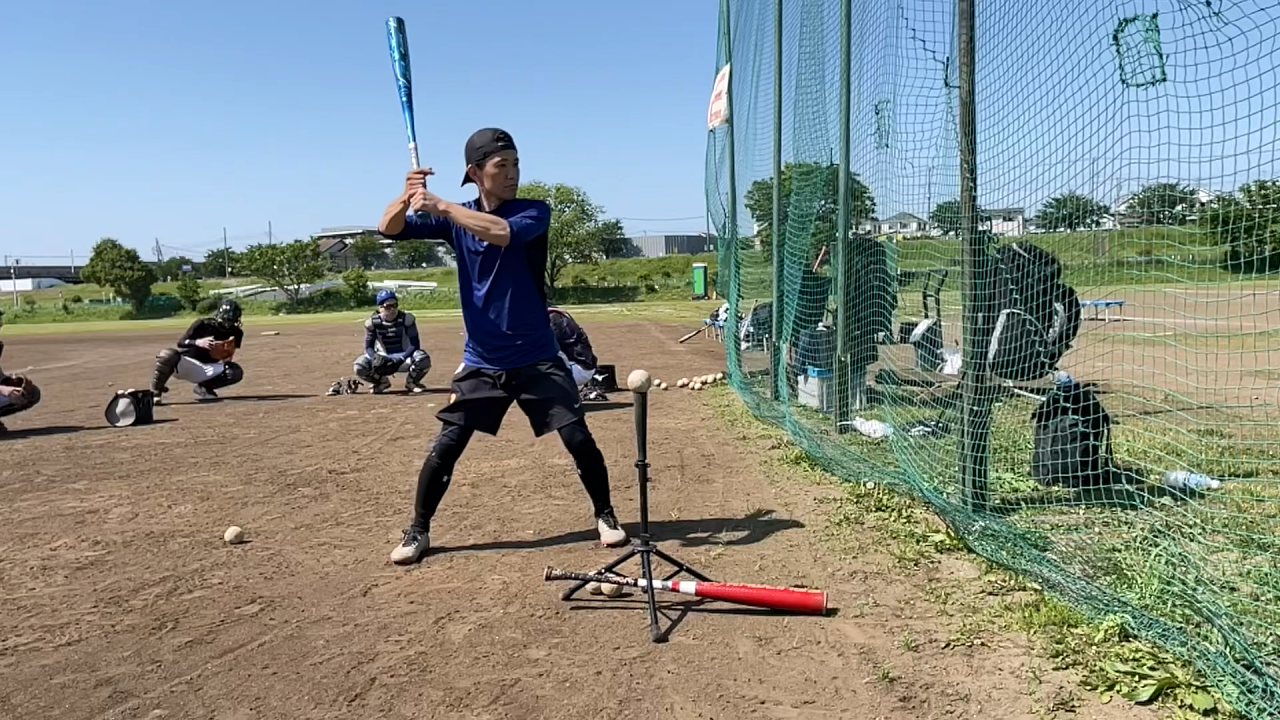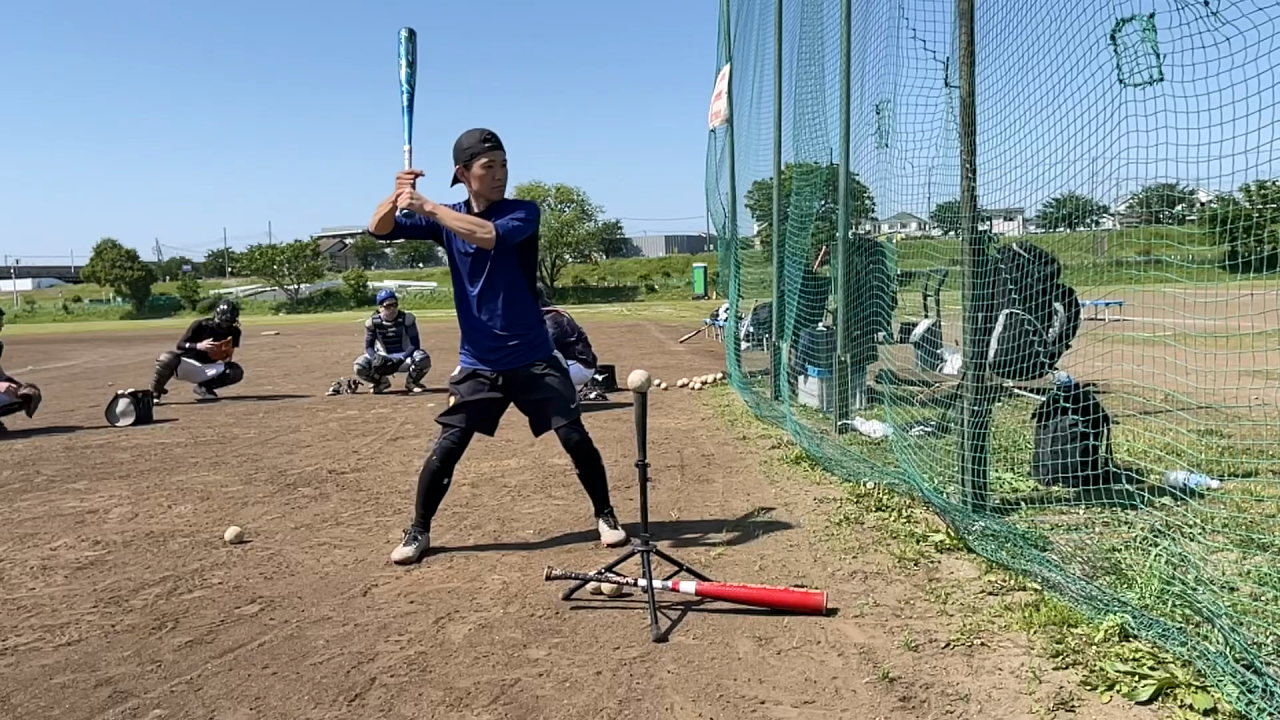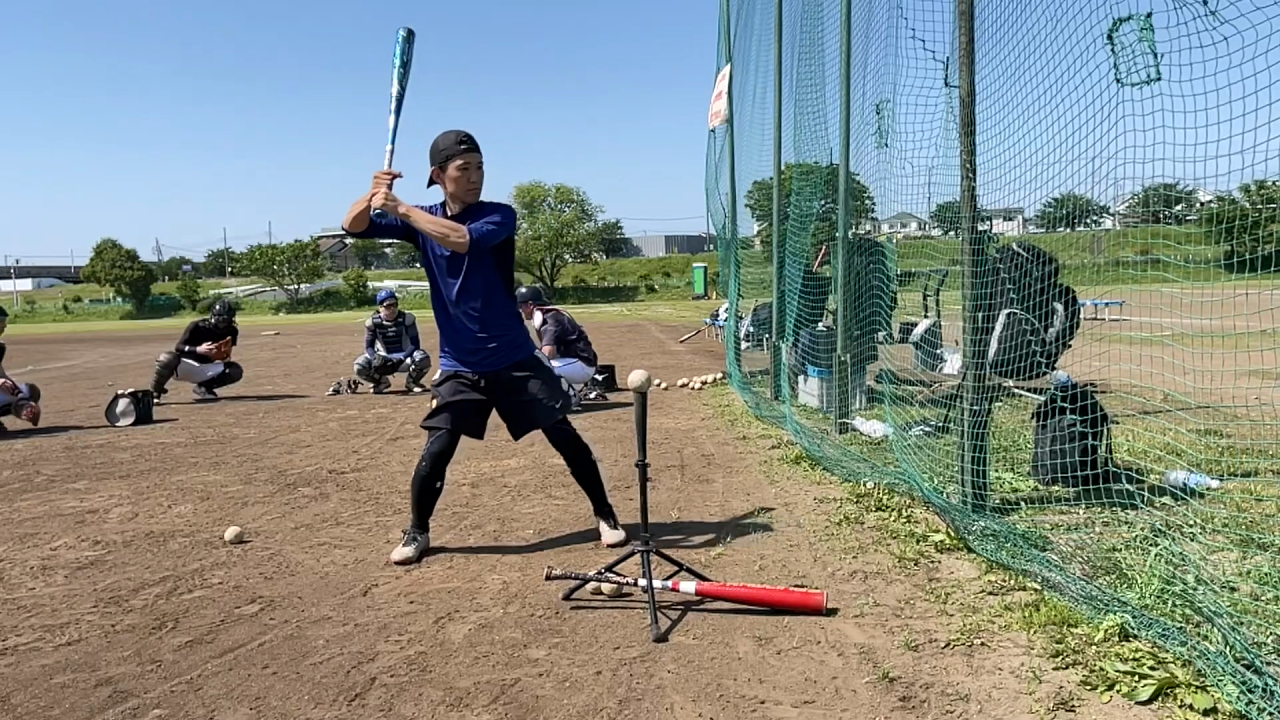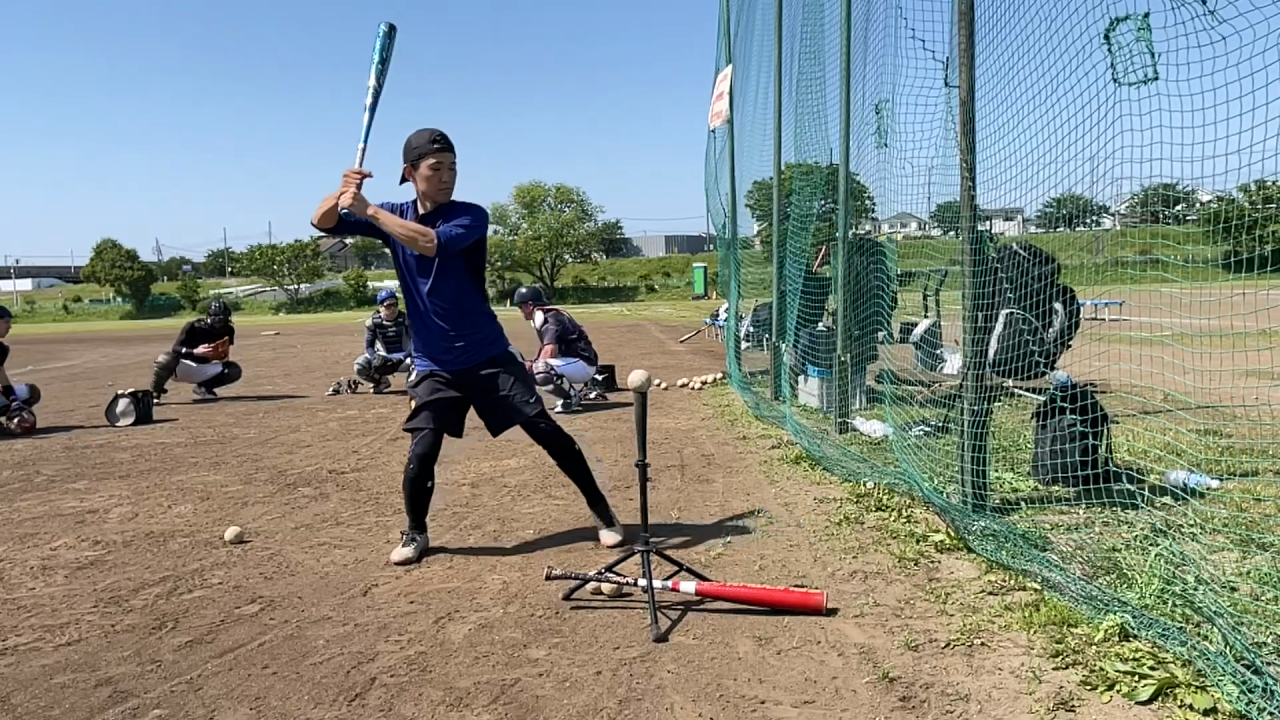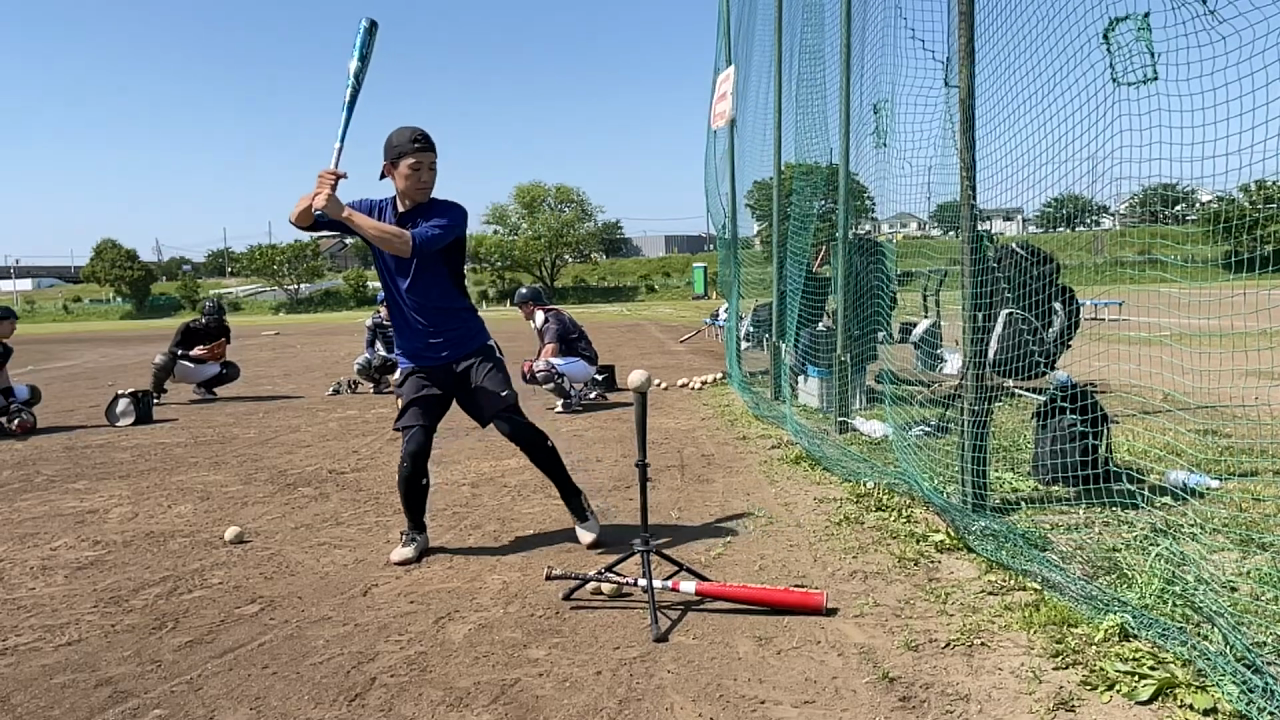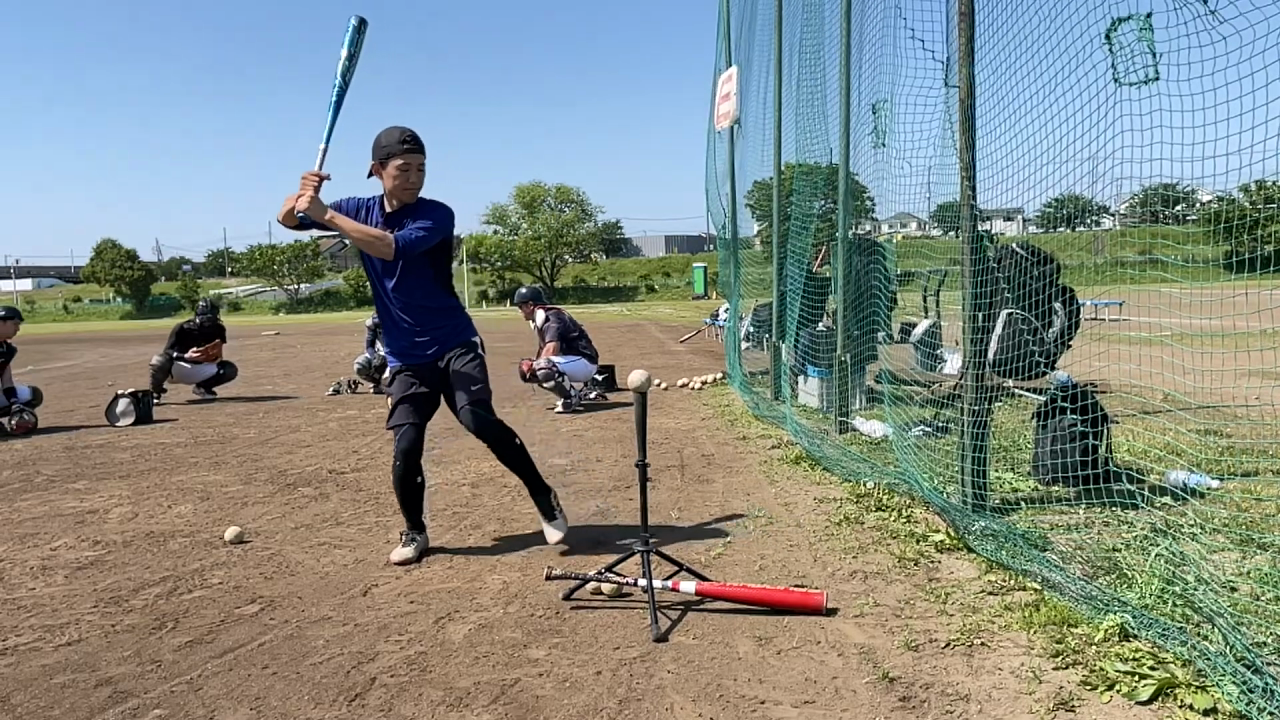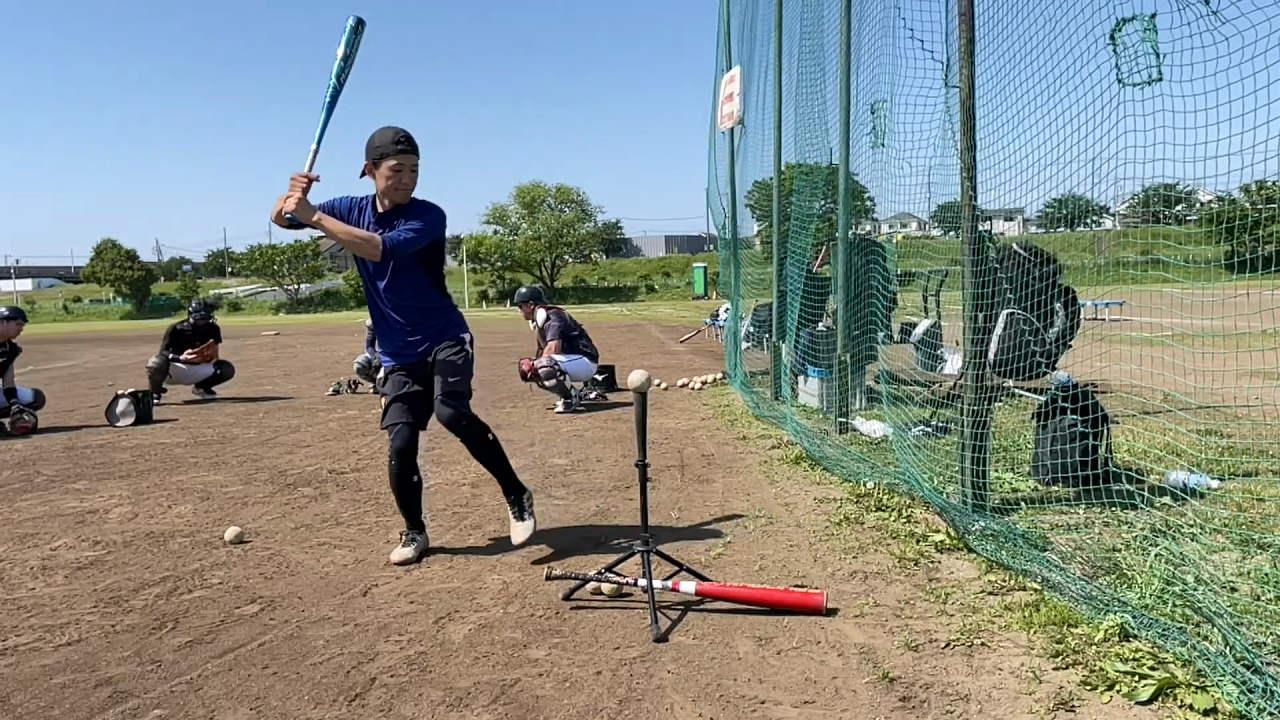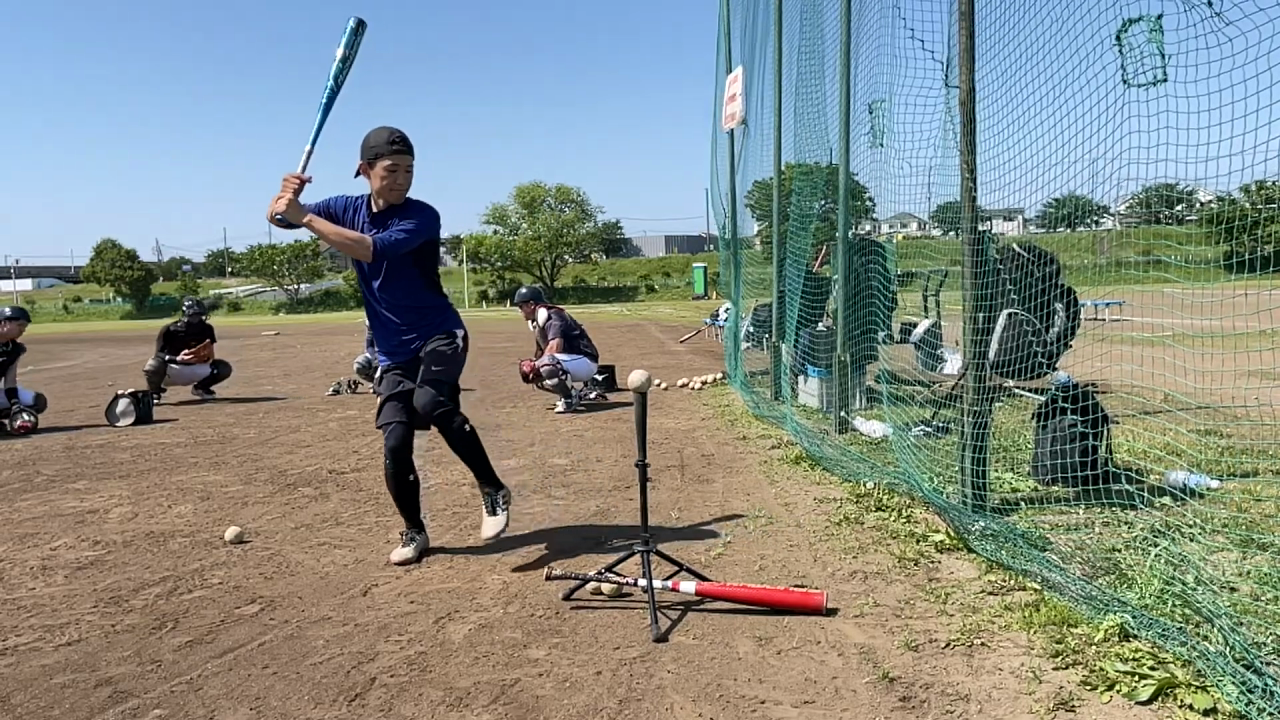
dt=0.5s
person 1, frame 1
left shoulder: (534, 212)
right shoulder: (456, 217)
left elbow: (503, 232)
right elbow: (390, 230)
left wrist: (441, 206)
right wrist: (407, 196)
left hip: (537, 359)
right hip: (481, 362)
left knee: (578, 438)
right knee: (446, 447)
left ankle: (604, 514)
right ankle: (418, 530)
person 1, frame 2
left shoulder: (524, 212)
right shoulder: (446, 217)
left elbow: (488, 235)
right elbow: (380, 230)
left wrist: (427, 206)
right wrist: (397, 196)
left hip: (533, 359)
right hip: (477, 363)
left knee: (575, 439)
right knee: (446, 449)
left ankle: (604, 514)
right ankle: (418, 530)
person 1, frame 3
left shoulder: (499, 216)
right shoulder: (422, 218)
left elbow: (463, 239)
right elbow: (354, 226)
left wrist: (402, 208)
right wrist: (373, 195)
left hip: (516, 360)
right hip: (458, 366)
left knee: (564, 438)
right knee: (436, 452)
left ankle: (604, 513)
right ankle: (417, 531)
person 1, frame 4
left shoulder: (471, 216)
right shoulder: (395, 216)
left elbow: (432, 243)
right elbow: (323, 222)
left wrist: (369, 209)
right wrist: (343, 191)
left hip: (489, 356)
right hip: (433, 365)
left knee: (545, 430)
right knee: (422, 452)
left ankle: (600, 509)
right ankle: (415, 532)
person 1, frame 5
left shoulder: (450, 214)
right shoulder: (373, 211)
left elbow: (407, 245)
right elbow: (301, 220)
left wrist: (343, 212)
right wrist: (319, 190)
left hip: (470, 348)
right hip: (416, 360)
left knee: (512, 424)
right knee: (414, 449)
left ankle: (575, 502)
right ankle: (415, 532)
person 1, frame 6
left shoulder: (437, 215)
right shoulder: (360, 210)
left elbow: (391, 247)
right elbow: (288, 219)
left wrist: (327, 215)
right wrist: (304, 193)
left hip: (455, 344)
right hip: (405, 358)
left knee: (479, 420)
right knee: (406, 447)
left ankle: (543, 497)
right ankle: (414, 531)
person 1, frame 7
left shoulder: (429, 216)
right shoulder: (352, 209)
left elbow: (379, 248)
right elbow: (281, 218)
left wrist: (315, 216)
right wrist: (292, 194)
left hip: (445, 339)
right hip: (397, 355)
left knee: (452, 412)
right knee: (400, 445)
left ankle: (516, 496)
right ankle: (414, 531)
person 1, frame 8
left shoulder: (422, 217)
right shoulder: (347, 209)
left elbow: (371, 249)
right elbow: (277, 218)
left wrist: (307, 218)
right wrist: (285, 196)
left hip: (440, 334)
right hip: (393, 353)
left knee: (429, 401)
right knee: (395, 444)
left ankle: (492, 489)
right ankle: (414, 531)
